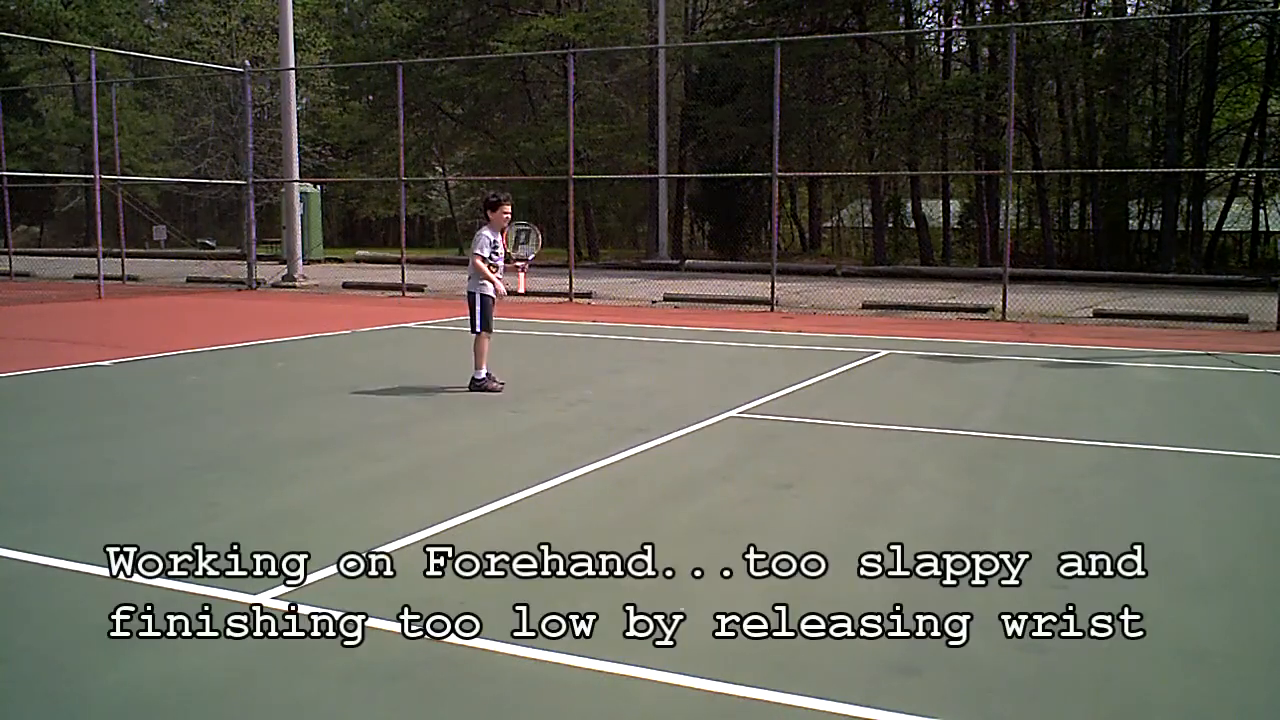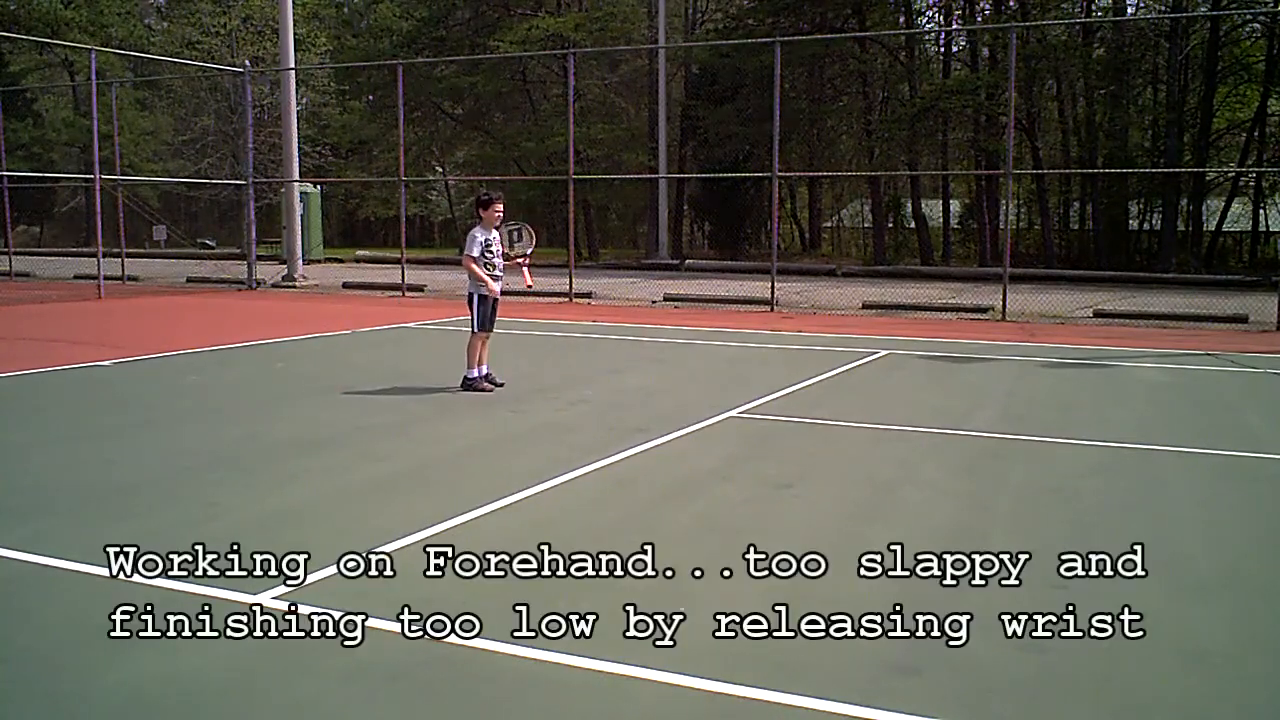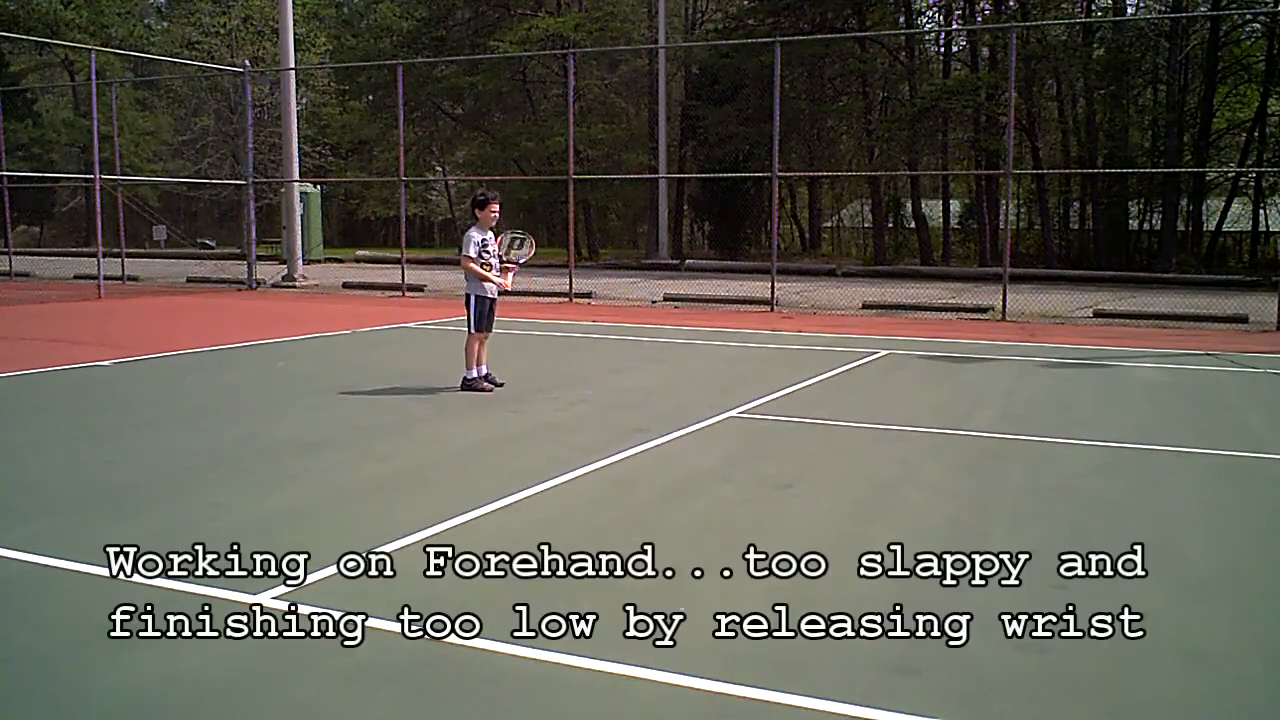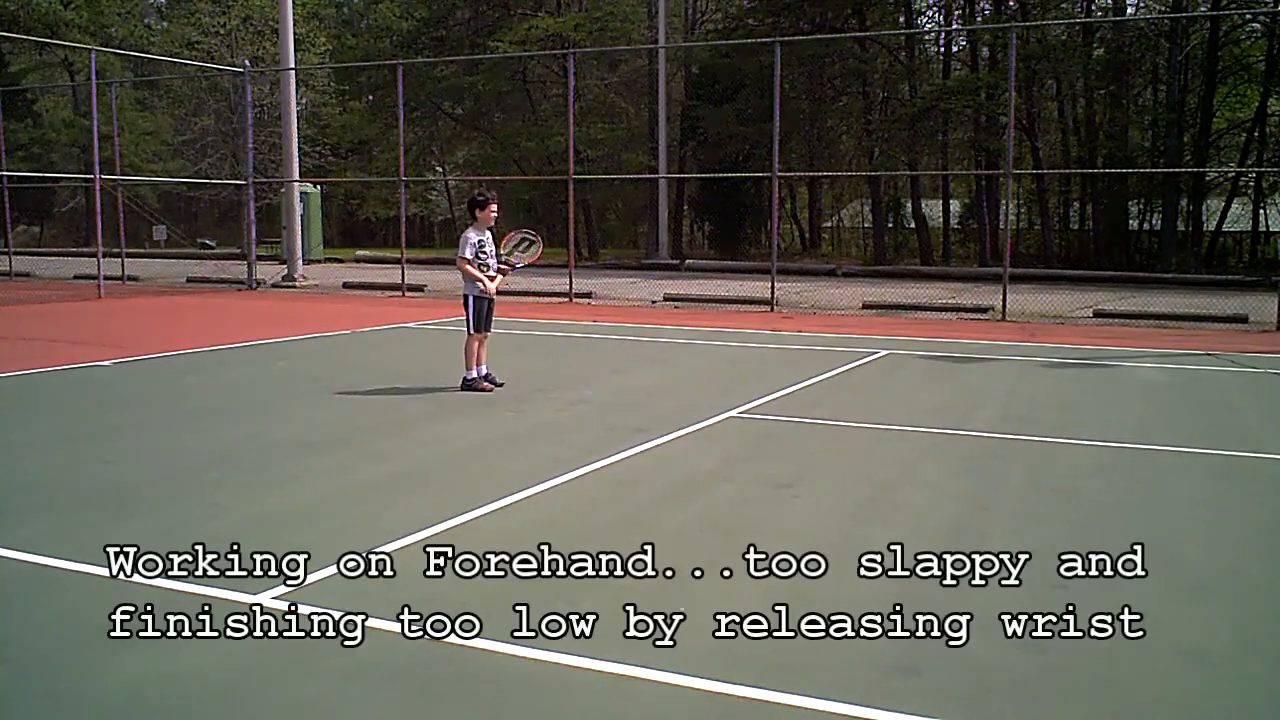
dt=0.5s
person 1, frame 1
left shoulder: (498, 236)
right shoulder: (484, 235)
right elbow: (477, 262)
right wrist: (496, 282)
left hip: (488, 291)
right hip: (480, 290)
left knee: (484, 333)
right knee: (484, 333)
left ankle: (482, 375)
right ankle: (479, 378)
person 1, frame 2
left shoulder: (495, 234)
right shoulder: (476, 235)
right elbow: (468, 262)
left wrist: (513, 262)
right wrist: (487, 281)
left hip: (492, 292)
right hip: (480, 291)
left knee: (486, 334)
right knee: (479, 333)
left ankle: (483, 373)
right ankle: (471, 377)
person 1, frame 3
left shoulder: (490, 235)
right shoulder: (472, 235)
right elbow: (466, 263)
left wrist: (503, 273)
right wrist: (491, 277)
left hip: (491, 292)
right hip: (477, 292)
left knee: (484, 334)
right knee: (475, 334)
left ankle: (483, 373)
right ankle: (470, 377)
person 1, frame 4
left shoulder: (488, 234)
right shoulder: (470, 236)
right elbow: (462, 264)
left wrist: (498, 276)
right wrist: (484, 280)
left hip: (488, 293)
right hip: (475, 293)
left knee: (483, 335)
right knee: (475, 334)
left ankle: (482, 372)
right ankle: (470, 378)
